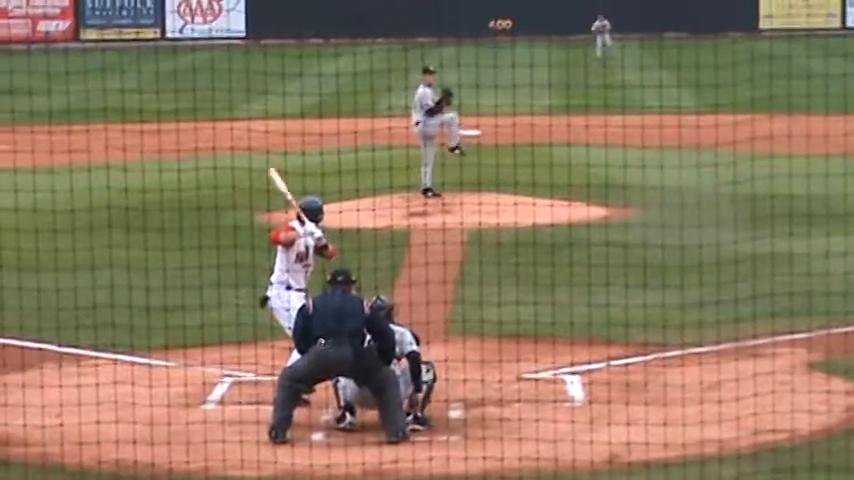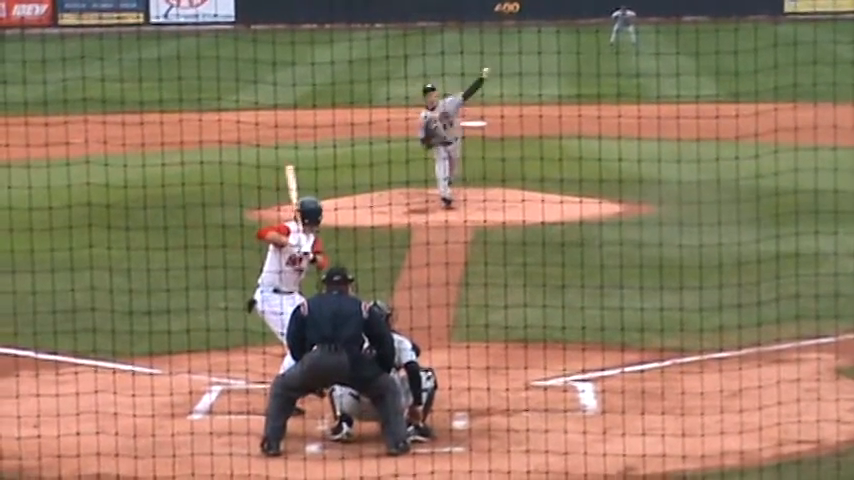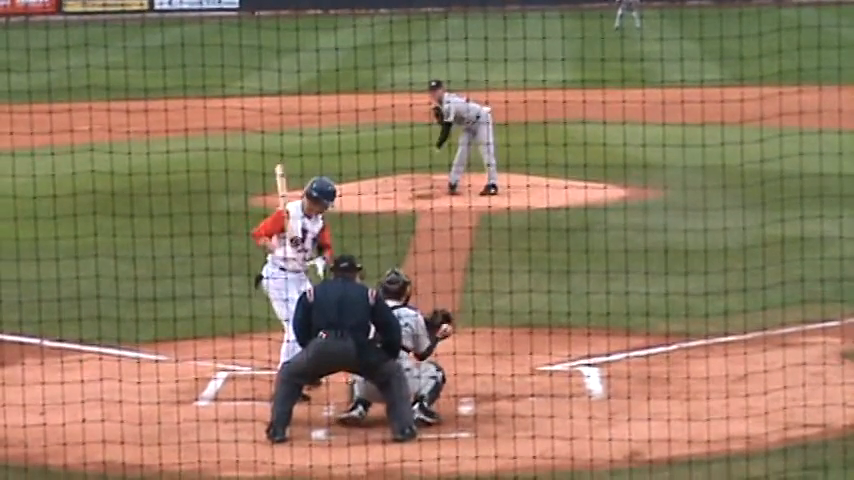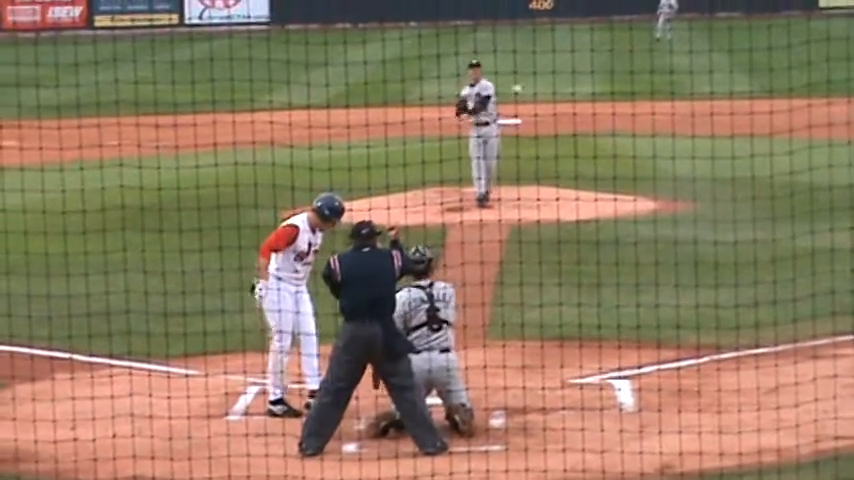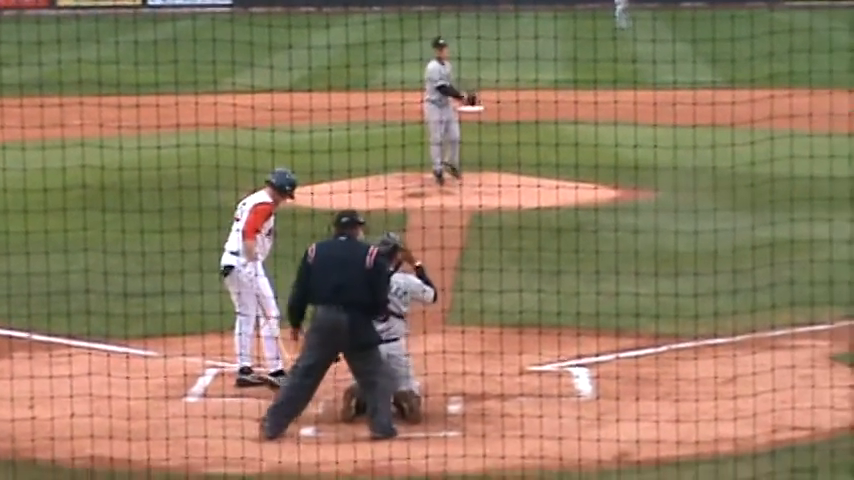
dt=1s
person 1, frame 1
left shoulder: (311, 234)
right shoulder: (293, 230)
left elbow: (331, 254)
right elbow: (275, 237)
left wrist: (321, 240)
right wrist: (303, 233)
left hip: (296, 295)
right hip: (284, 296)
person 1, frame 2
left shoulder: (312, 239)
right shoulder: (287, 230)
left elbow: (322, 264)
right elbow: (263, 233)
left wrist: (311, 255)
right wrist: (291, 242)
left hip: (292, 296)
right hip: (272, 298)
person 1, frame 3
left shoulder: (320, 222)
right shoulder: (287, 214)
left elbow: (327, 249)
right elbow: (259, 234)
left wrist: (322, 260)
right wrist: (278, 250)
left hip: (300, 277)
right hip: (278, 276)
right knee: (296, 328)
person 1, frame 4
left shoulder: (317, 232)
right shoulder: (294, 227)
right elbow: (266, 249)
right wrist: (263, 283)
left hip: (299, 288)
right hip: (279, 287)
left knee: (310, 339)
right knee: (281, 343)
left ankle: (315, 394)
right ankle: (275, 401)
person 1, frame 5
left shoulder: (250, 200)
right shoulder: (265, 204)
right elbow: (249, 232)
right wrist: (251, 263)
left hip: (231, 263)
right hip: (245, 264)
left knee: (245, 316)
right knee: (270, 315)
left ankle: (245, 370)
right ankle: (274, 372)
person 2, frame 1
left shoulder: (312, 304)
right shoulder: (363, 305)
left elbow: (299, 339)
right elbow: (386, 338)
right wrist: (383, 362)
left hip: (320, 355)
right hip: (353, 355)
left knee: (288, 380)
right knee: (386, 381)
left ankle: (278, 432)
right ankle: (397, 431)
person 2, frame 2
left shoulder: (305, 307)
right shoulder: (363, 308)
left elbow: (294, 344)
right elbow: (385, 343)
right wrist: (383, 369)
left hip: (316, 361)
right hip: (351, 362)
left knee: (281, 388)
right knee: (387, 389)
left ankle: (271, 443)
right ankle: (397, 442)
person 2, frame 3
left shoulder: (312, 293)
right shoulder: (369, 294)
left elbow: (301, 331)
right elbow: (391, 330)
left wrist: (314, 352)
right wrist: (389, 356)
left hip: (322, 347)
right hip: (357, 349)
left knee: (288, 375)
right knee: (393, 375)
left ankle: (277, 430)
right ankle: (403, 428)
person 2, frame 4
left shoulder: (338, 264)
right shoulder: (392, 259)
right elbow: (405, 264)
right wrist: (395, 242)
left hip: (353, 332)
right hip: (385, 331)
left knee: (333, 389)
right knee: (406, 388)
left ankle: (311, 443)
right ankle: (430, 442)
person 2, frame 5
left shoulder: (315, 251)
right shoulder: (371, 254)
left elbow: (300, 291)
right elbow: (380, 297)
left wrist: (295, 322)
right wrist: (367, 316)
left hip: (324, 319)
right hip: (356, 323)
left knee: (303, 374)
right knee: (374, 376)
left ankle: (273, 424)
right ankle: (382, 425)
person 3, frame 1
right shoulder: (400, 332)
right elbow: (414, 360)
right wrist: (418, 391)
left hip: (360, 395)
right knee: (427, 369)
left ankle: (346, 414)
right ankle: (414, 416)
person 3, frame 2
right shoulder: (399, 341)
right elbow: (413, 371)
right wrist: (416, 404)
left hip: (357, 407)
right knee: (427, 376)
left ankle: (344, 424)
right ankle: (416, 426)
person 3, frame 3
right shoulder: (414, 316)
right elbow: (422, 354)
right wrist: (439, 337)
left hip: (368, 386)
left knee: (357, 378)
right knee: (435, 372)
left ankle: (358, 407)
right ankle: (421, 407)
person 3, frame 4
left shoulder: (402, 297)
right shoulder: (448, 290)
left hip: (415, 362)
right hip: (445, 360)
right knee: (460, 408)
left ankle: (389, 420)
right ankle: (459, 413)
person 3, frame 5
right shoulder: (407, 281)
right elbow: (432, 295)
right wrist: (416, 264)
right hip: (393, 349)
left knee: (364, 392)
right knee: (407, 392)
left ankle: (356, 397)
right ankle: (405, 397)
person 4, frame 1
left shoulder: (429, 90)
right shoulder: (424, 91)
left elbow: (433, 107)
right elbow: (430, 111)
left wrist: (441, 101)
right wrist: (443, 104)
left hip: (426, 127)
right hip: (425, 125)
left knee: (428, 159)
right knee: (453, 117)
left ankle: (426, 187)
right ankle: (455, 146)
person 4, frame 2
left shoulder: (448, 103)
right shoulder: (424, 116)
left elbow: (468, 94)
right elbow: (423, 138)
left wrist: (482, 78)
right wrist: (429, 142)
left hip: (453, 142)
right hip: (438, 144)
left knee: (454, 168)
right knee: (442, 167)
left ankle: (448, 184)
right ankle: (445, 197)
person 4, frame 3
left shoulder: (448, 104)
right shoulder: (442, 103)
left elbow: (447, 128)
right elbow: (445, 123)
left wrist: (438, 145)
right wrist: (439, 116)
left hip: (481, 120)
right hip: (468, 125)
left knee: (487, 151)
right knee: (462, 152)
left ankle: (492, 184)
right ankle: (452, 184)
person 4, frame 4
left shoulder: (487, 86)
right shoulder: (465, 91)
left elbow: (482, 104)
right elbow: (460, 113)
left wrist: (468, 113)
right wrist: (460, 110)
left hip: (491, 128)
right hip: (475, 129)
left knee: (491, 161)
right knee: (477, 161)
left ankle: (486, 190)
right ankle: (481, 195)
person 4, frame 5
left shoulder: (447, 65)
right shoulder: (433, 67)
right elbow: (442, 89)
left wrist: (460, 96)
right wrist: (461, 96)
left hip: (447, 105)
right hip: (433, 107)
left knee: (454, 137)
right knee: (436, 141)
left ankle: (452, 164)
right ankle: (438, 171)
